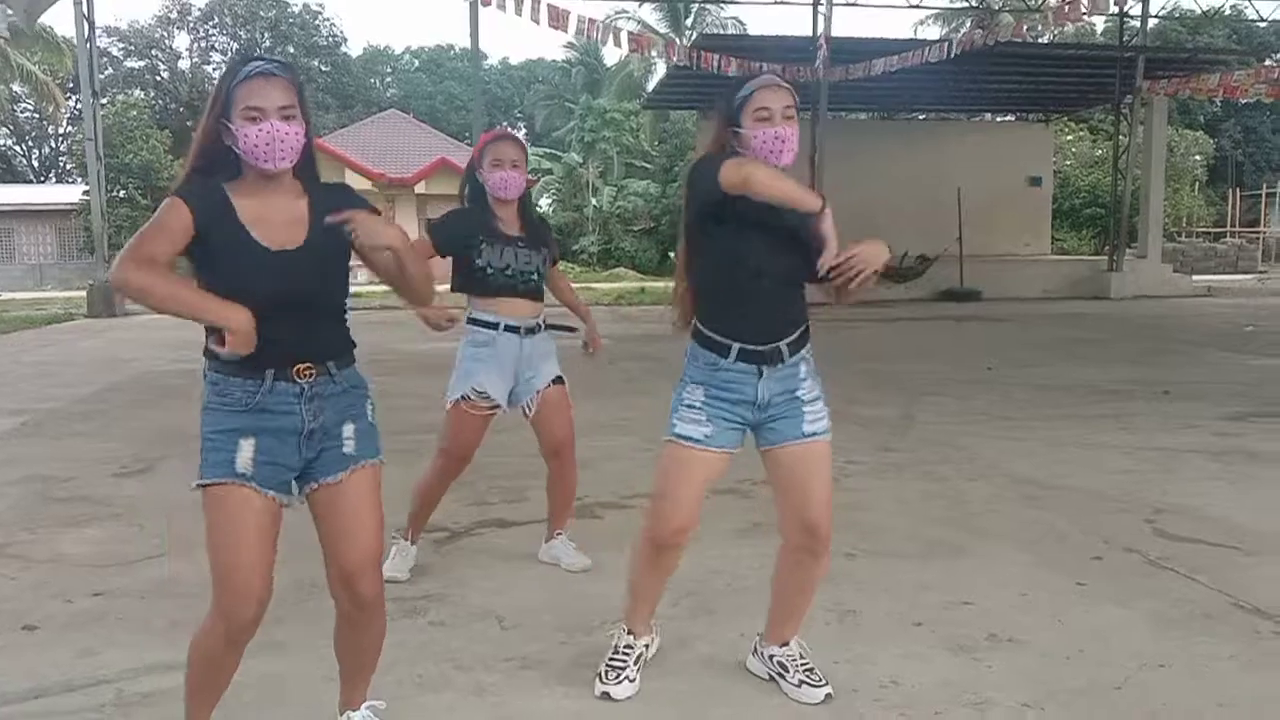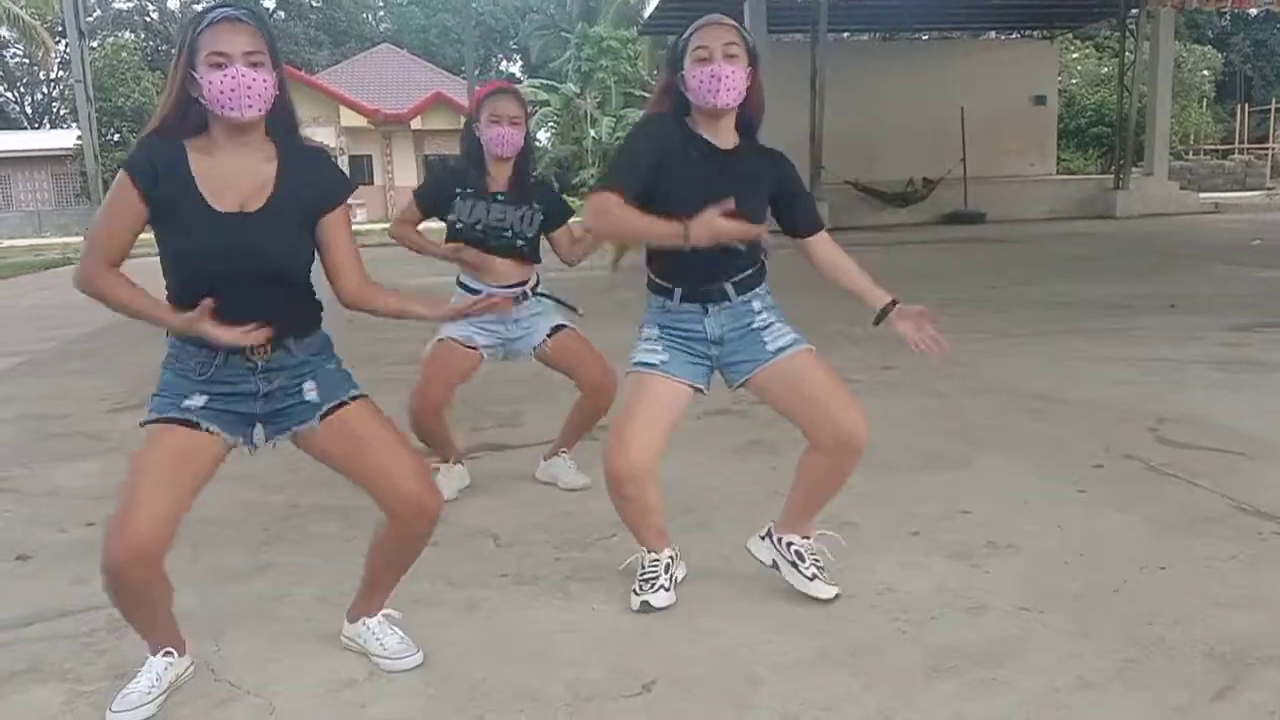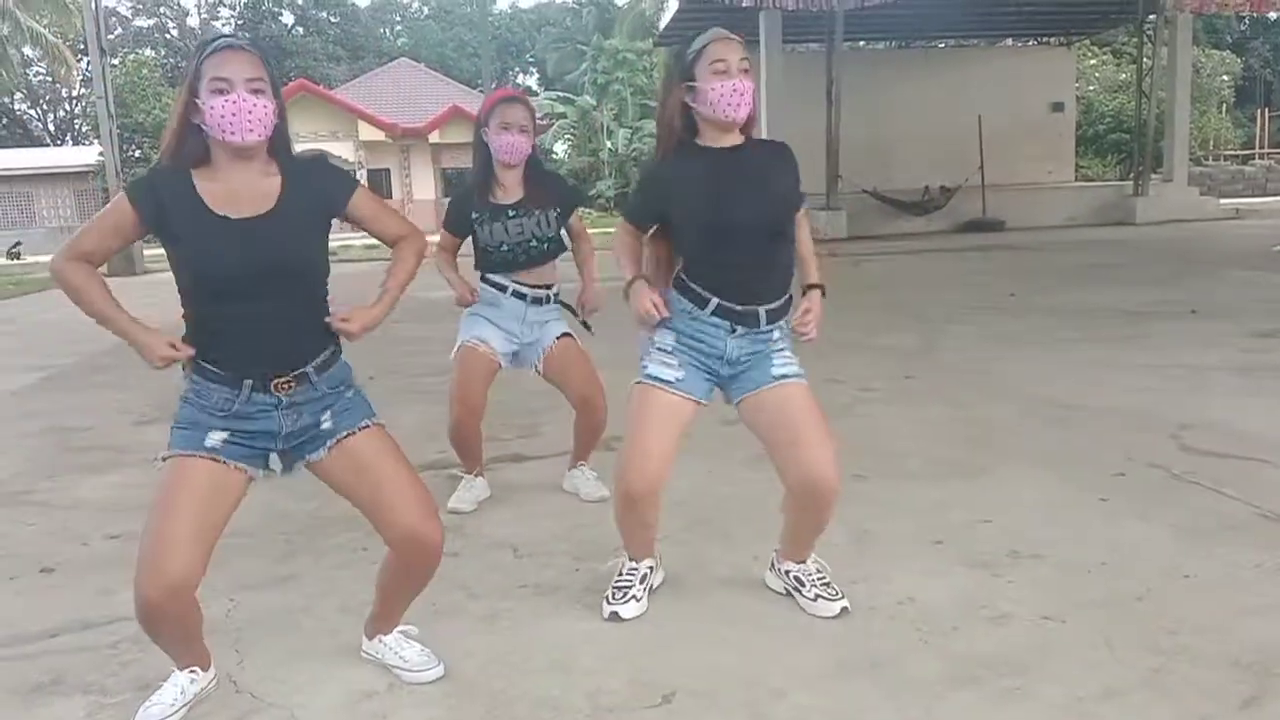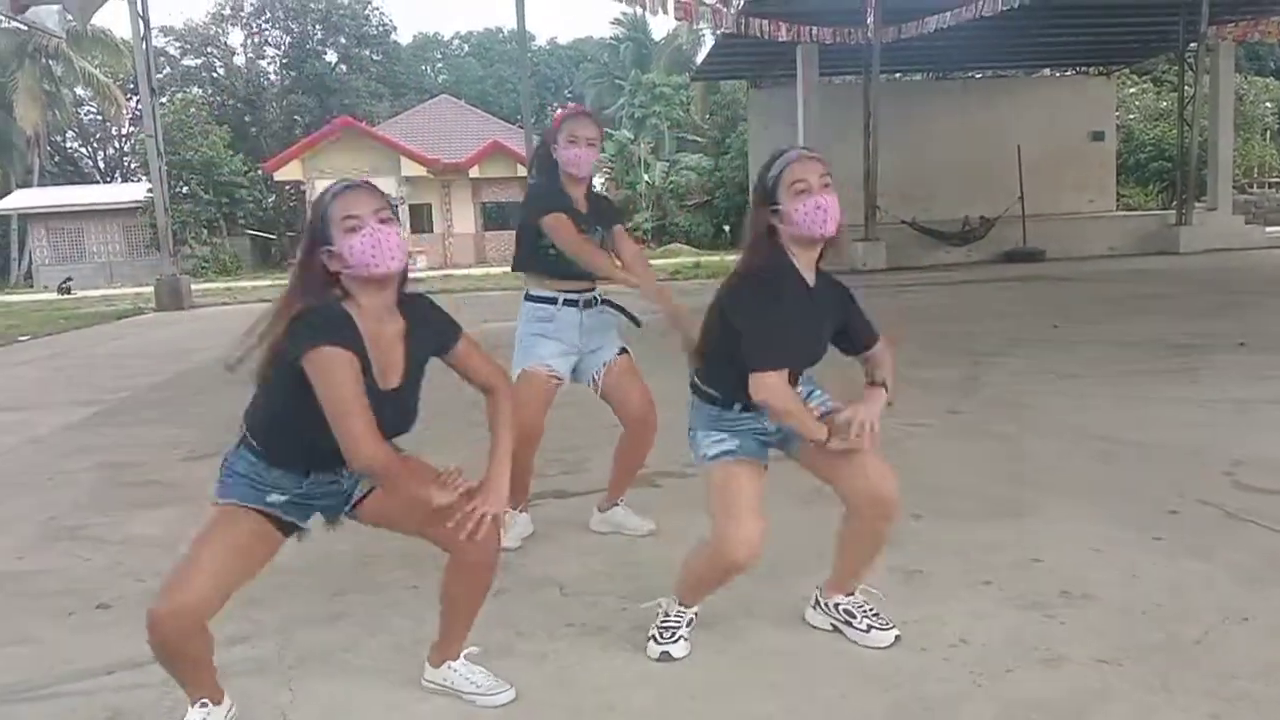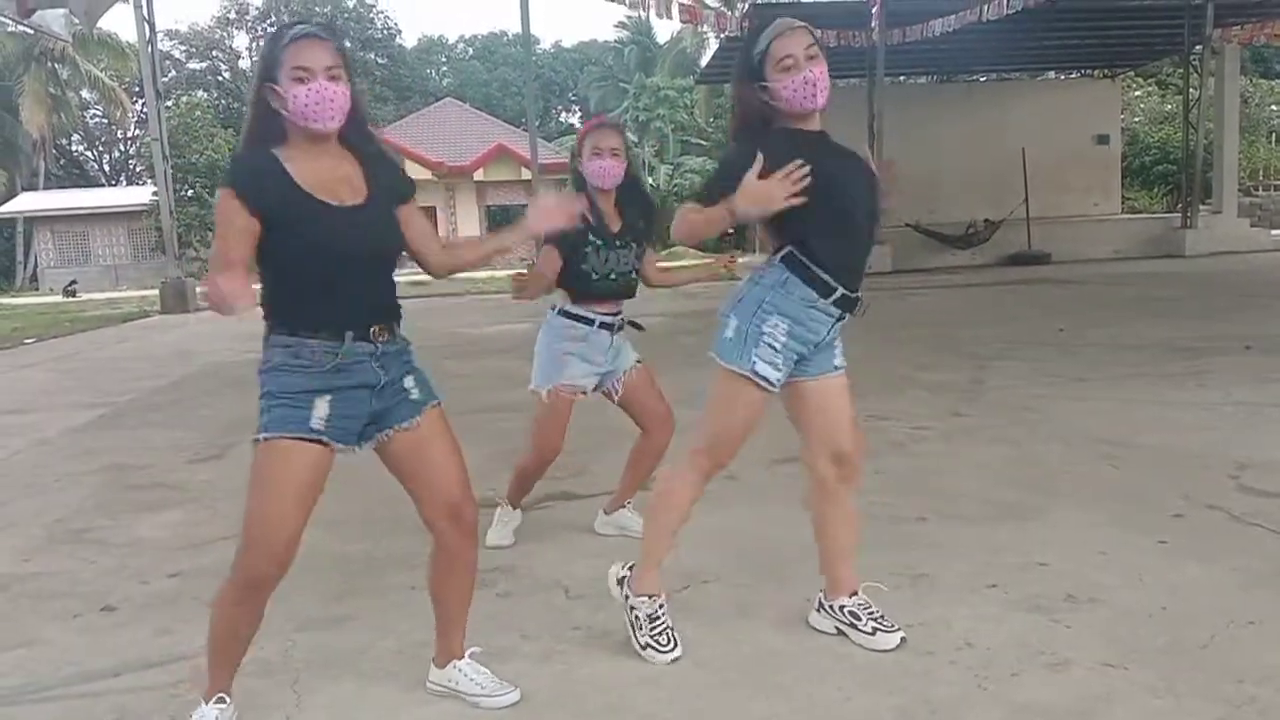
dt=1s
person 1, frame 1
left shoulder: (339, 204)
right shoulder: (202, 201)
left elbow: (421, 294)
right elbow: (127, 271)
left wrist: (398, 249)
right wrist: (222, 310)
left hip: (339, 399)
right hip: (247, 405)
left knee: (361, 585)
right knee: (240, 604)
person 1, frame 2
left shoulder: (309, 169)
right shoulder: (158, 165)
left elbow: (356, 288)
right elbow: (95, 273)
left wrist: (456, 304)
right wrist: (187, 322)
left hip: (304, 366)
right hip: (200, 376)
left knee: (416, 503)
right knee: (127, 553)
left ankle: (364, 618)
right ankle: (167, 651)
person 1, frame 3
left shoulder: (315, 180)
right shoulder: (162, 192)
left elbow: (409, 237)
right elbow: (72, 262)
left wrist: (379, 307)
right wrist: (135, 333)
left hip: (322, 392)
right hip: (218, 407)
left knee: (422, 536)
right knee: (159, 590)
left ankle: (382, 631)
person 1, frame 4
left shoulder: (423, 319)
right shoulder: (324, 329)
left elbow: (498, 387)
right elbow: (367, 453)
left wrist: (498, 481)
right wrist: (432, 488)
left hip: (355, 472)
right hip: (271, 479)
left knee: (478, 535)
right knee: (174, 616)
left ankle: (445, 662)
person 1, frame 5
left shoulder: (381, 170)
right shoulder: (253, 176)
left elbow: (440, 260)
right elbow: (225, 280)
left wrist: (528, 229)
right wrist: (229, 291)
left hip: (390, 363)
right hip: (304, 371)
left knee: (454, 516)
right knee: (263, 559)
left ankle: (449, 662)
person 2, frame 1
left shoulder: (794, 222)
right shoulder: (712, 177)
left elbow: (843, 278)
right elbow: (746, 175)
left wrist: (874, 255)
right wrist: (821, 215)
left hip: (789, 379)
right hip: (708, 381)
left knee: (812, 530)
right knee: (666, 527)
left ankle: (778, 646)
right ankle: (637, 635)
person 2, frame 2
left shoulder: (769, 163)
right shoulder: (659, 137)
left elbow: (819, 244)
right elbow: (599, 214)
left wrist: (887, 307)
right wrist: (689, 230)
left hip: (749, 316)
right hip: (674, 323)
left knee: (845, 431)
right knee: (625, 463)
left ankle: (786, 537)
right ankle: (658, 555)
person 2, frame 3
left shoulder: (778, 158)
right shoulder: (670, 171)
right elbow: (627, 232)
left wrist: (812, 288)
right wrist: (637, 283)
left hip: (766, 340)
right hip: (687, 334)
left knee: (820, 481)
right knee: (638, 481)
left ankle: (792, 563)
right ankle: (640, 562)
person 2, frame 4
left shoulder: (829, 291)
right shoulder: (760, 286)
left elbow: (876, 352)
right elbow: (768, 392)
left wrist: (876, 393)
right wrist: (827, 436)
left hip: (792, 402)
right hip: (728, 418)
left knee: (879, 495)
right knee: (739, 546)
left ankle: (836, 599)
right ankle: (679, 606)
person 2, frame 5
left shoulder: (827, 145)
right shoulder: (763, 142)
right elbow: (686, 226)
left wrist: (874, 178)
right wrist: (742, 207)
left hip: (824, 321)
right hip: (776, 306)
left knee: (839, 458)
right knee: (711, 452)
left ankle: (839, 601)
right ankle: (639, 585)
person 3, frame 1
left shoulder: (539, 229)
right shoulder: (462, 222)
left elbow: (557, 278)
left wrist: (588, 318)
right wrist: (426, 309)
left hip: (537, 343)
right hip: (485, 344)
left knee: (561, 447)
right knee: (452, 456)
left ankle: (556, 539)
right ankle: (406, 542)
person 3, frame 2
left shoulder: (540, 191)
right shoulder: (452, 181)
left elbow: (572, 250)
right elbow: (400, 227)
right wrist: (451, 250)
left hip: (531, 308)
right hip: (475, 310)
left knee: (601, 383)
right knee: (424, 404)
left ankle: (556, 458)
right ankle: (452, 464)
person 3, frame 3
left shoulder: (553, 188)
right shoulder: (469, 199)
left elbow: (580, 237)
right elbow: (443, 252)
left wrist: (589, 280)
right wrist: (457, 281)
left hip: (546, 310)
right hip: (491, 309)
left knee: (592, 401)
right knee: (463, 410)
left ankle: (578, 469)
right ankle: (474, 477)
person 3, frame 4
left shoulder: (600, 205)
right shoulder: (541, 197)
left elbow: (633, 259)
right elbow: (578, 250)
left wrist: (665, 299)
right wrist: (648, 290)
left hip: (596, 319)
right hip: (546, 320)
left knee: (642, 416)
right knee: (523, 431)
left ankle: (609, 508)
right ankle: (516, 511)
person 3, frame 5
left shoulder: (635, 216)
left elbow: (651, 275)
right elbow: (544, 278)
left wrist: (710, 269)
right wrist: (527, 284)
left hip: (614, 338)
right hip: (570, 338)
left knee: (660, 422)
right knee: (546, 448)
left ankle: (615, 511)
right ankle: (509, 507)
